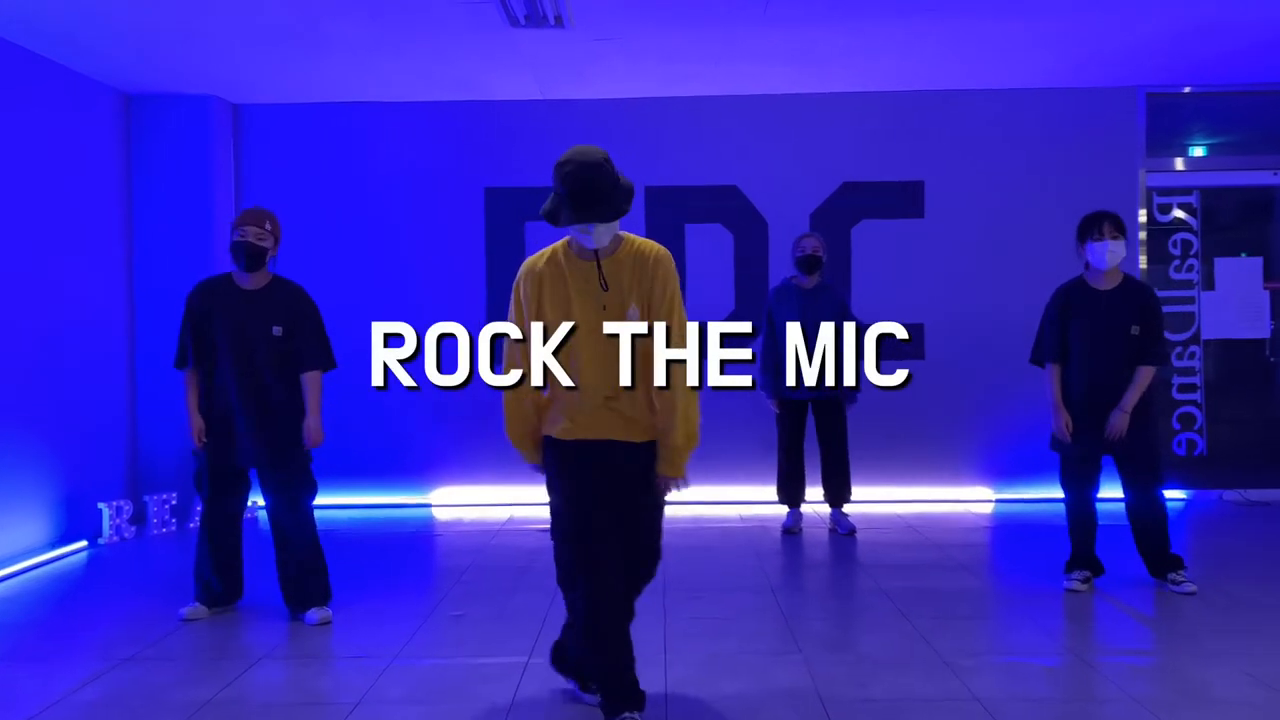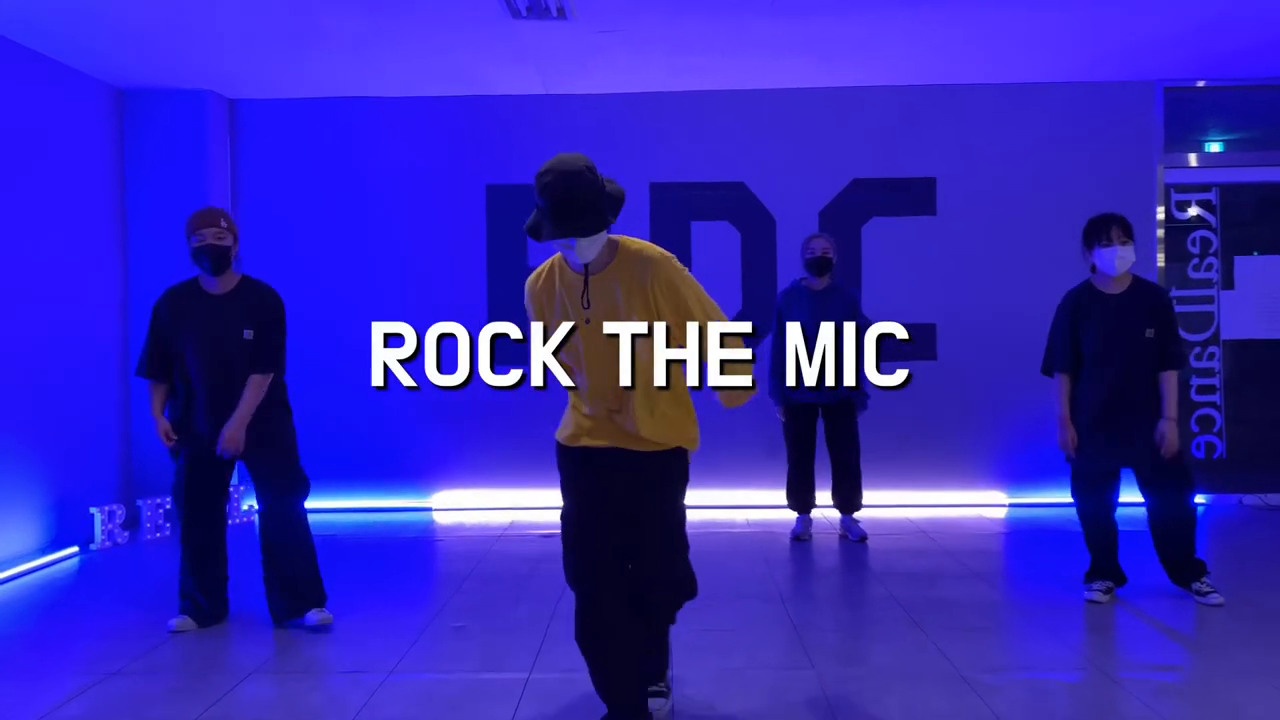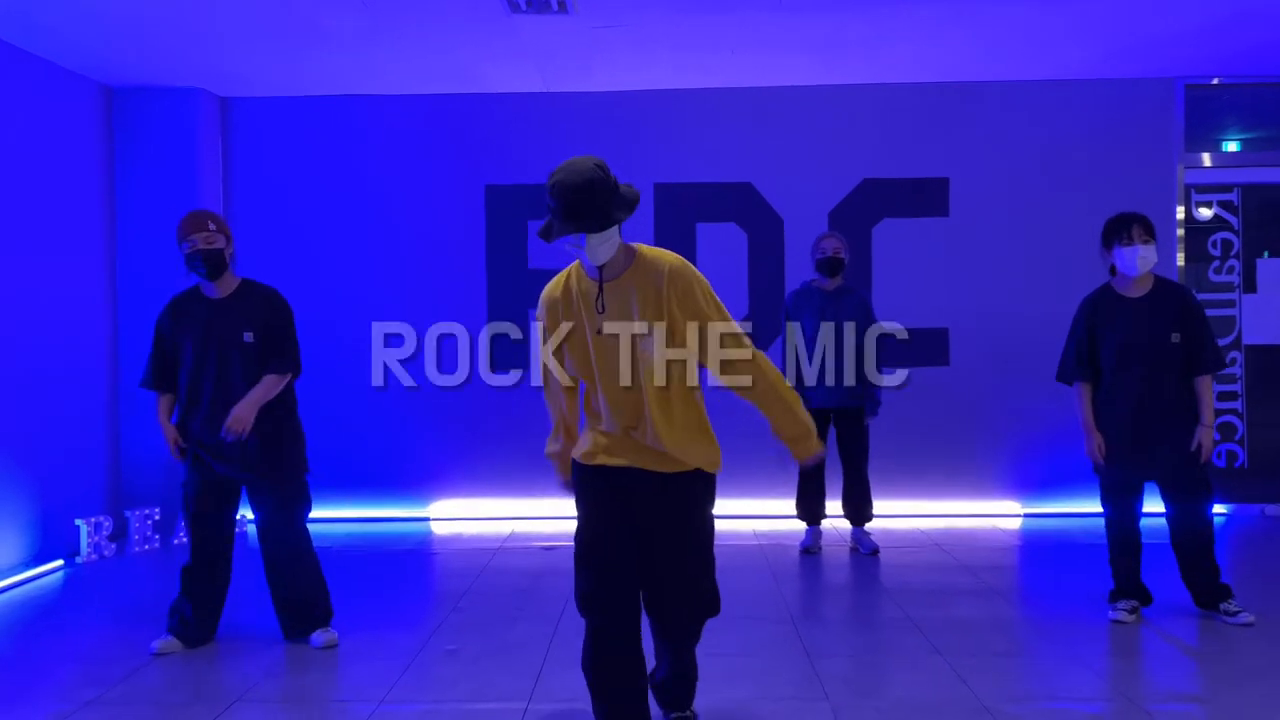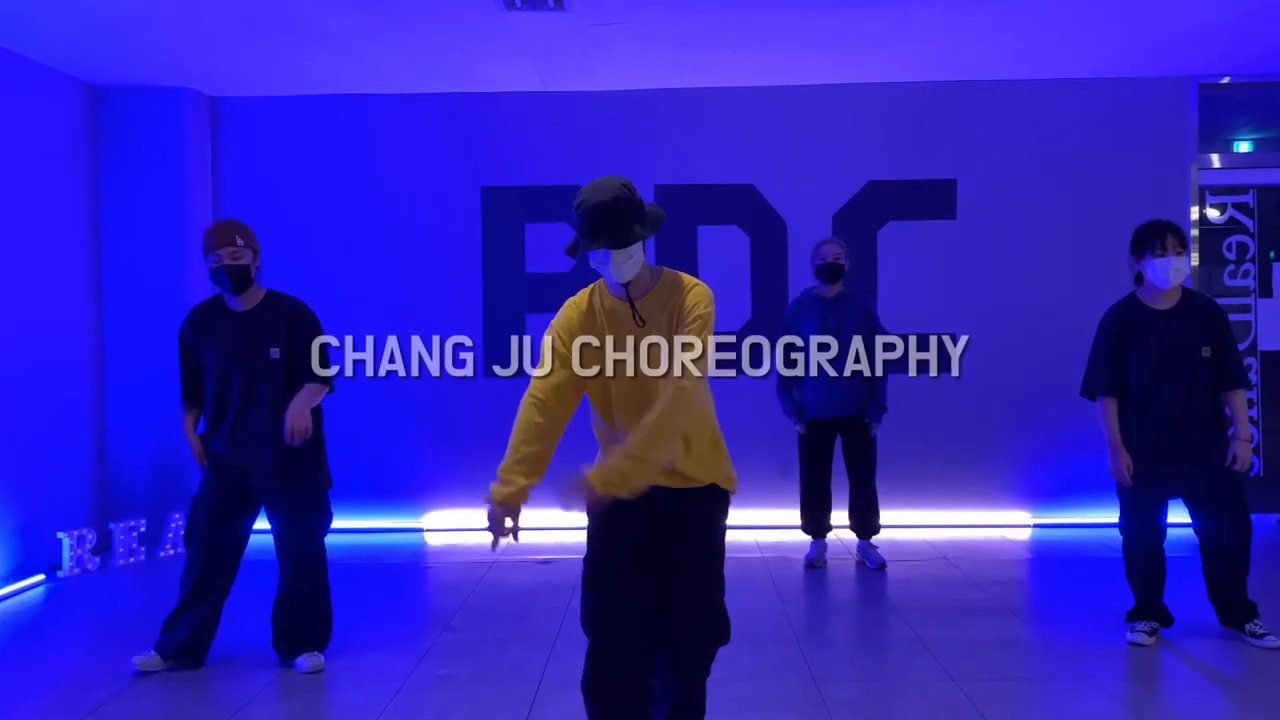
dt=0.3s
person 1, frame 1
left shoulder: (653, 260)
right shoulder: (537, 273)
left elbow: (673, 361)
right elbow: (522, 368)
left wrist: (674, 451)
right wrist: (528, 443)
left hip: (642, 443)
right hip: (571, 443)
left knee: (636, 565)
right knee: (592, 575)
left ankle: (579, 661)
person 1, frame 2
left shoulder: (654, 268)
right shoulder: (541, 286)
left elbow: (714, 331)
left wrist: (734, 389)
left hip: (657, 449)
right hip: (584, 450)
left knee: (660, 582)
right knee: (596, 596)
left ankle: (650, 668)
person 1, frame 3
left shoulder: (672, 276)
right shoulder: (558, 296)
left elbow: (738, 357)
left wrist: (797, 430)
right wrist: (563, 454)
left hip: (680, 467)
right hip: (602, 471)
left knee: (680, 607)
right knee: (608, 623)
person 1, frame 4
left shoulder: (691, 298)
right shoulder: (577, 315)
left elbow: (679, 395)
right elbow: (544, 400)
left wrist: (613, 474)
right wrist: (512, 485)
left hip: (695, 487)
right hip: (617, 494)
left knee: (689, 639)
right knee: (612, 644)
person 2, frame 1
left shoulder: (294, 300)
right shoulder: (205, 296)
left elbow: (311, 366)
right elbow: (193, 363)
left wrist: (312, 416)
right wrist: (194, 412)
left hip: (279, 426)
right hip: (221, 424)
left knee: (291, 510)
right knee: (218, 510)
left ankle: (309, 598)
right ankle: (215, 593)
person 2, frame 2
left shoulder: (264, 300)
right shoulder: (172, 304)
left elbow: (265, 369)
right elbow: (158, 369)
left wrist: (240, 421)
right wrist: (159, 414)
left hip: (263, 426)
right hip: (198, 429)
left knee: (283, 510)
right knee: (198, 519)
left ankle: (305, 602)
right ankle: (200, 607)
person 2, frame 3
left shoulder: (267, 303)
right shoulder: (177, 312)
left elbow: (283, 370)
right elbow: (165, 378)
left wrist: (251, 404)
right wrist: (165, 420)
left hip: (270, 439)
right hip: (204, 440)
left knee: (285, 529)
right knee: (205, 535)
left ankle: (310, 620)
right ankle: (191, 627)
person 2, frame 4
left shoulder: (293, 316)
right shoulder: (198, 323)
left elbow: (322, 377)
right elbow: (193, 390)
left wrist: (302, 404)
right wrist: (192, 433)
left hip: (290, 456)
right hip: (227, 455)
left knee: (299, 549)
right knee: (207, 546)
left ankle: (303, 643)
right ankle: (178, 646)
person 3, frame 1
left shoulder: (1142, 297)
right shoulder: (1066, 297)
left elbow: (1150, 361)
right elbow: (1052, 359)
left wrist: (1125, 408)
right wrist: (1057, 408)
left hip: (1129, 412)
right hip: (1078, 414)
left knee: (1145, 489)
right knee: (1078, 492)
left ankle: (1165, 565)
right ankle: (1082, 564)
person 3, frame 2
left shoulder: (1154, 298)
right shoulder: (1075, 303)
left elbow: (1169, 364)
right elbow: (1062, 368)
left wrist: (1169, 417)
right wrist: (1064, 420)
left hip: (1147, 420)
right hip: (1093, 423)
left knee: (1173, 496)
right knee: (1093, 501)
left ankle: (1190, 573)
right ankle: (1104, 574)
person 3, frame 3
left shoulder: (1179, 300)
right shoulder: (1095, 307)
left elbow: (1202, 368)
right elbow: (1081, 375)
left wrist: (1206, 423)
right wrist: (1089, 429)
left hip: (1176, 429)
right hip: (1117, 432)
left knee: (1191, 512)
right knee: (1120, 515)
left ankle: (1213, 594)
right ankle: (1128, 593)
person 3, frame 4
left shoulder: (1208, 314)
right shoulder: (1120, 319)
left elbow: (1231, 382)
right elbow: (1106, 391)
left wrist: (1242, 435)
right wrist: (1115, 448)
left hip: (1205, 446)
right hip: (1142, 450)
left knee: (1229, 529)
right knee: (1141, 533)
left ankle: (1240, 614)
right ankle: (1148, 613)
person 4, frame 1
left shoulder: (835, 298)
right shoulder: (778, 296)
left elbow: (847, 345)
right elbow: (769, 345)
left wrist: (848, 391)
right wrist: (770, 388)
left hip: (828, 389)
right hip: (790, 389)
left knee: (835, 450)
right knee: (790, 451)
left ankle: (837, 511)
right ankle: (793, 511)
person 4, frame 2
left shoulder: (846, 299)
right shoulder: (787, 299)
right elbow: (778, 350)
left wrist: (860, 395)
right wrist: (777, 395)
left hip: (839, 394)
right hip: (797, 394)
left knee: (846, 456)
right knee: (800, 458)
left ankle: (847, 517)
right ankle: (803, 517)
person 4, frame 3
left shoulder: (858, 302)
right shoulder: (797, 300)
right elbow: (789, 354)
left wrist: (871, 401)
left hip: (850, 400)
right hip: (811, 400)
left knee: (856, 466)
right knee: (810, 467)
left ankle: (859, 529)
right ankle: (813, 528)
person 4, frame 4
left shoulder: (861, 308)
right shoulder: (799, 308)
left wrist: (878, 410)
right wrist: (792, 409)
left hip: (858, 411)
right hip: (814, 412)
left knee: (863, 478)
right knee: (814, 479)
left ankle: (865, 542)
right ankle: (818, 542)
